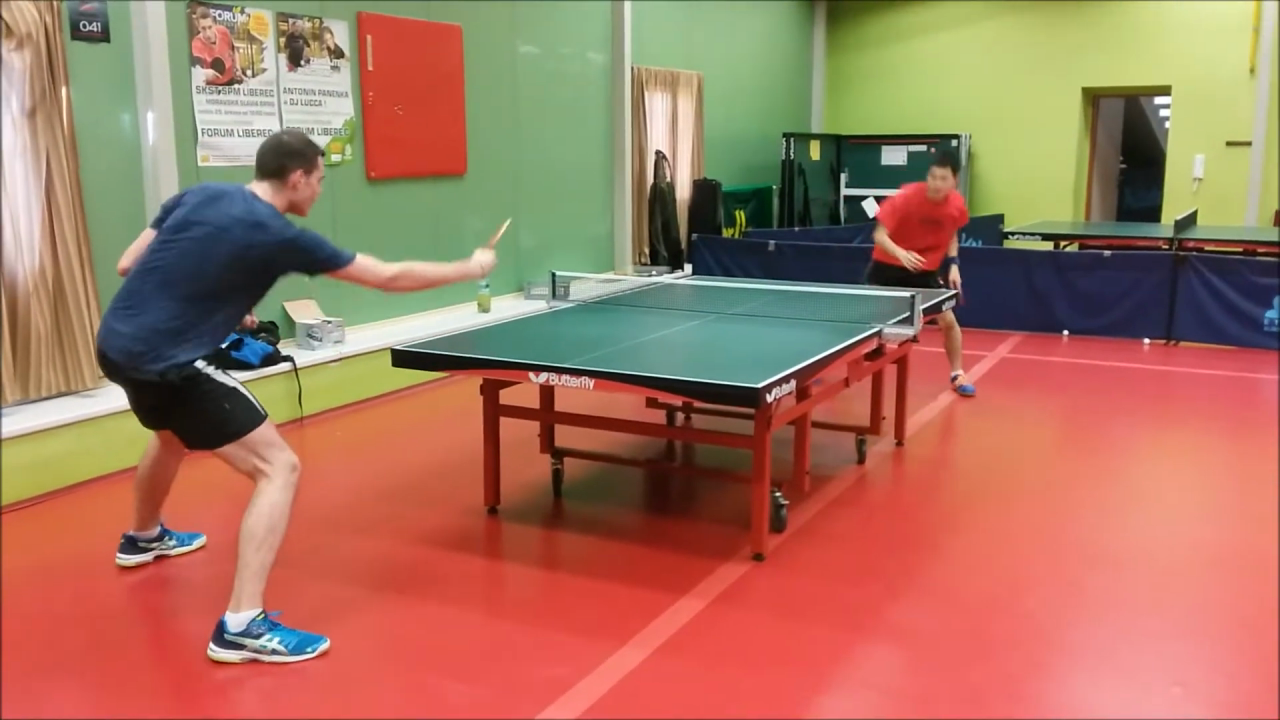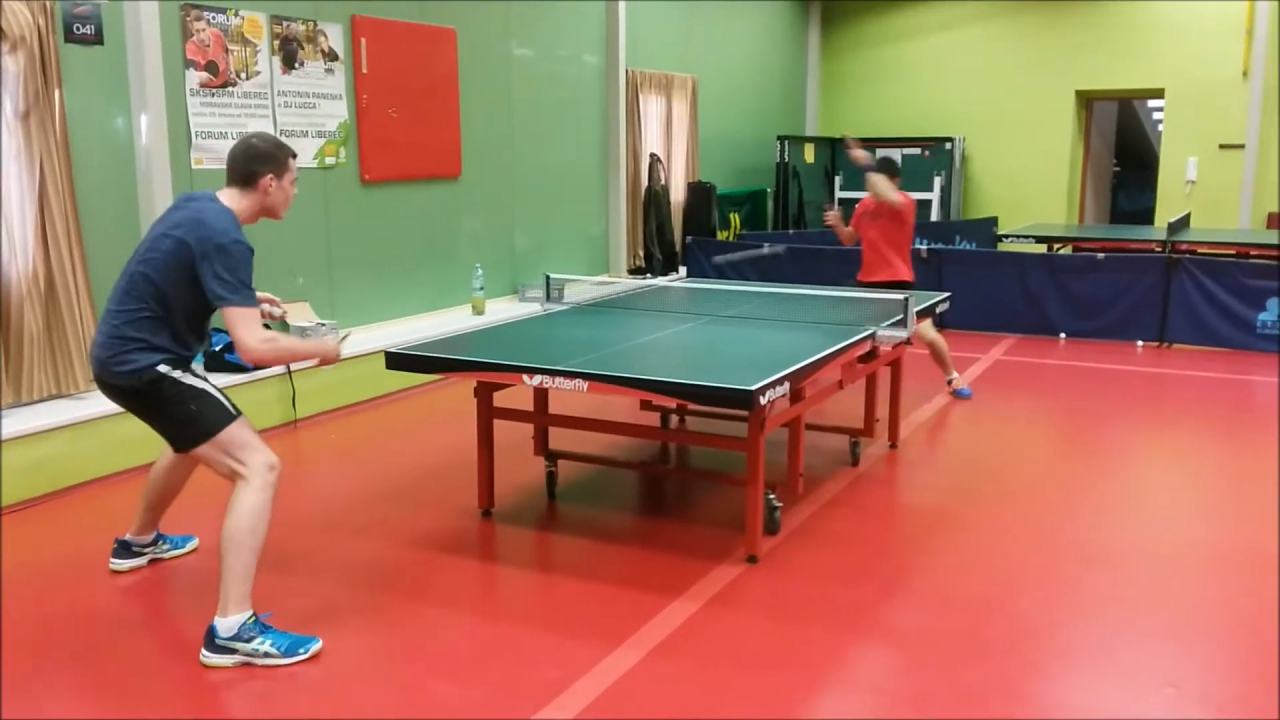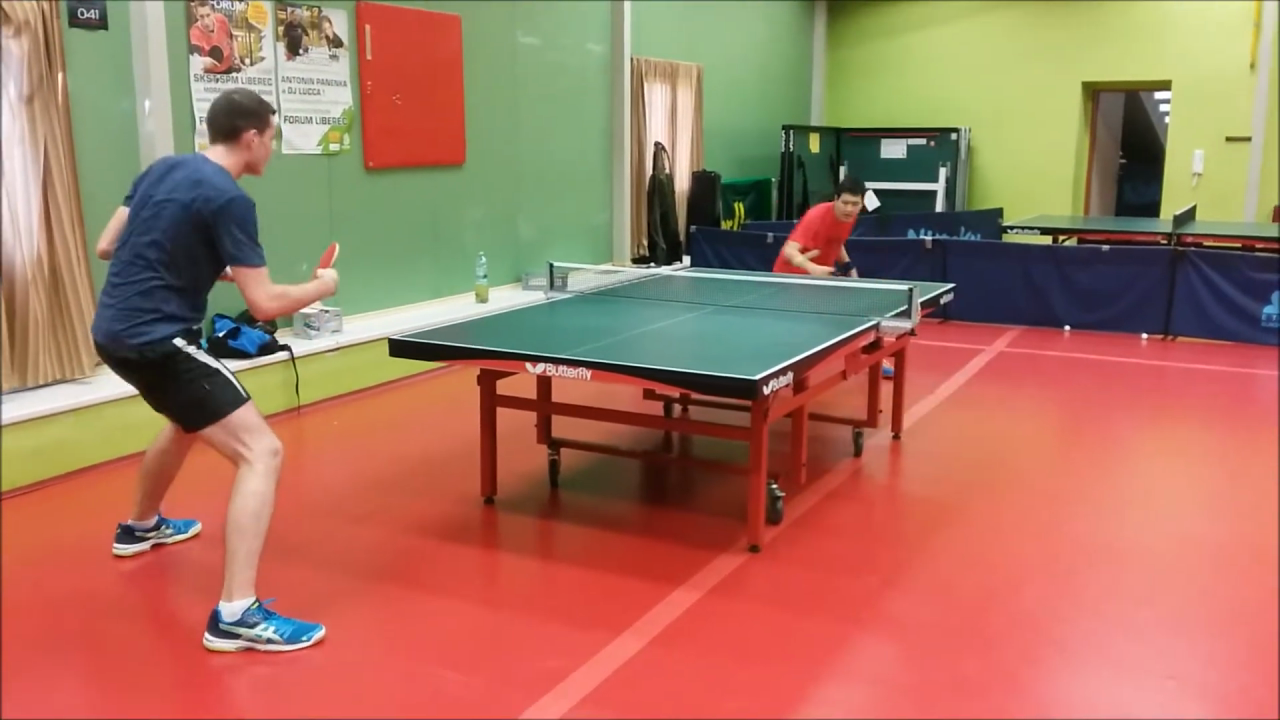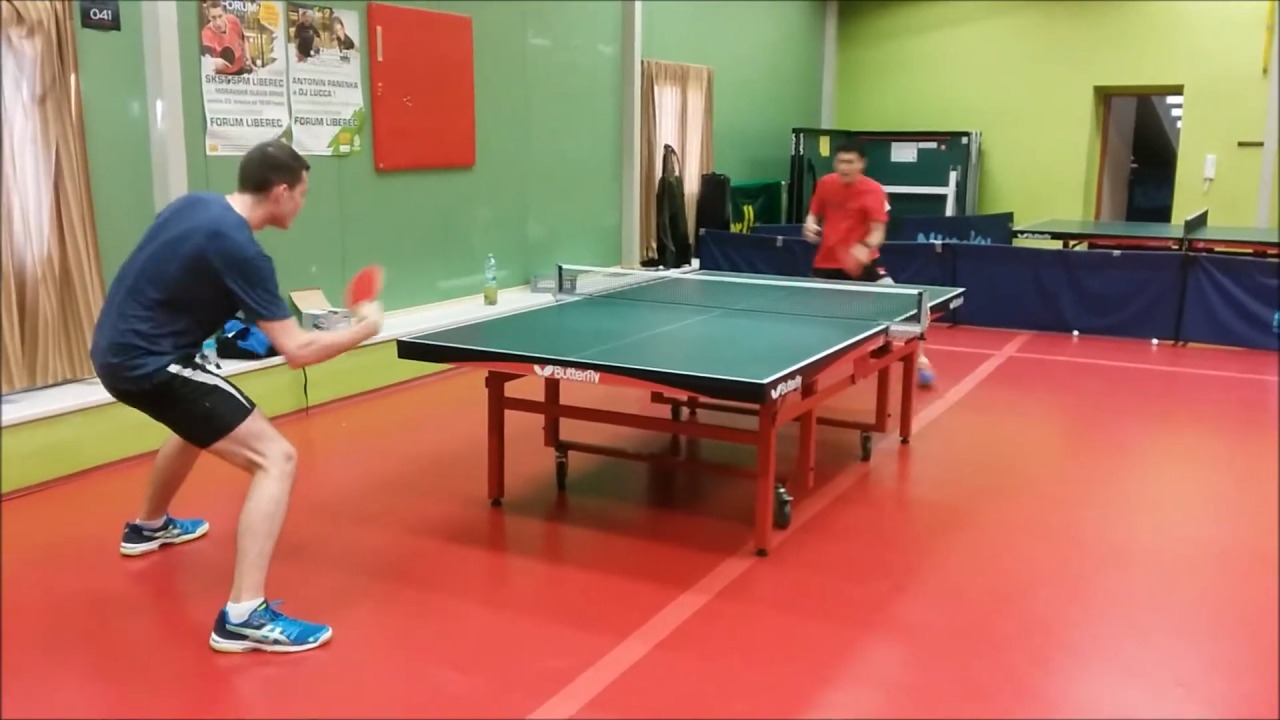
dt=0.5s
person 1, frame 1
left shoulder: (197, 195)
right shoulder: (279, 235)
left elbow: (127, 265)
right elbow: (389, 277)
right wrist: (470, 268)
left hip: (118, 343)
right hip: (167, 363)
left knee: (172, 435)
right knee: (278, 470)
left ankle: (141, 538)
right ankle: (241, 625)
person 1, frame 2
left shoulder: (195, 205)
right shoulder: (224, 240)
right elbow: (253, 348)
left wrist: (242, 301)
right wrist: (320, 347)
left hip: (120, 352)
right hip: (141, 363)
left knee: (196, 436)
right knee: (257, 467)
left ankle: (139, 540)
right ankle: (231, 629)
person 1, frame 3
left shoulder: (164, 168)
right shoulder: (229, 200)
left elbow: (108, 245)
right elbow: (265, 302)
right wrist: (322, 285)
left hip: (115, 329)
right hip: (154, 338)
left knee: (189, 418)
right knee: (260, 452)
left ankle: (140, 526)
right ankle: (236, 614)
person 1, frame 4
left shoulder: (193, 204)
right shoulder: (240, 251)
right elbow: (297, 349)
right wrist: (363, 327)
left hip: (116, 348)
right hip: (145, 365)
left knee: (206, 425)
right knee: (275, 458)
left ankle: (147, 526)
right ankle: (244, 616)
person 2, frame 1
left shoulder: (957, 204)
right shoulder: (905, 197)
right elbow: (879, 234)
left wrist: (953, 265)
right wrist: (900, 253)
left hip: (924, 268)
right hip: (888, 263)
left knee: (948, 320)
left ankle: (956, 374)
person 2, frame 2
left shoulder: (903, 203)
right shoulder: (865, 205)
left elbow: (888, 198)
right elbow: (848, 240)
left wrist: (867, 165)
right wrist: (838, 225)
left hip: (898, 281)
right hip: (867, 280)
left knee: (928, 335)
left ankle: (952, 377)
person 2, frame 3
left shoulder: (849, 217)
right shoulder: (816, 216)
right elbow: (789, 252)
left wrist: (849, 266)
right wrist: (812, 267)
left hip: (824, 274)
right hip: (792, 274)
person 2, frame 4
left shoulder: (873, 190)
right shoulder: (825, 184)
left elbow: (878, 233)
right elbow: (813, 213)
left wrist: (863, 249)
right wrist: (810, 225)
left hip: (863, 261)
right hip: (827, 263)
left ankle: (920, 360)
